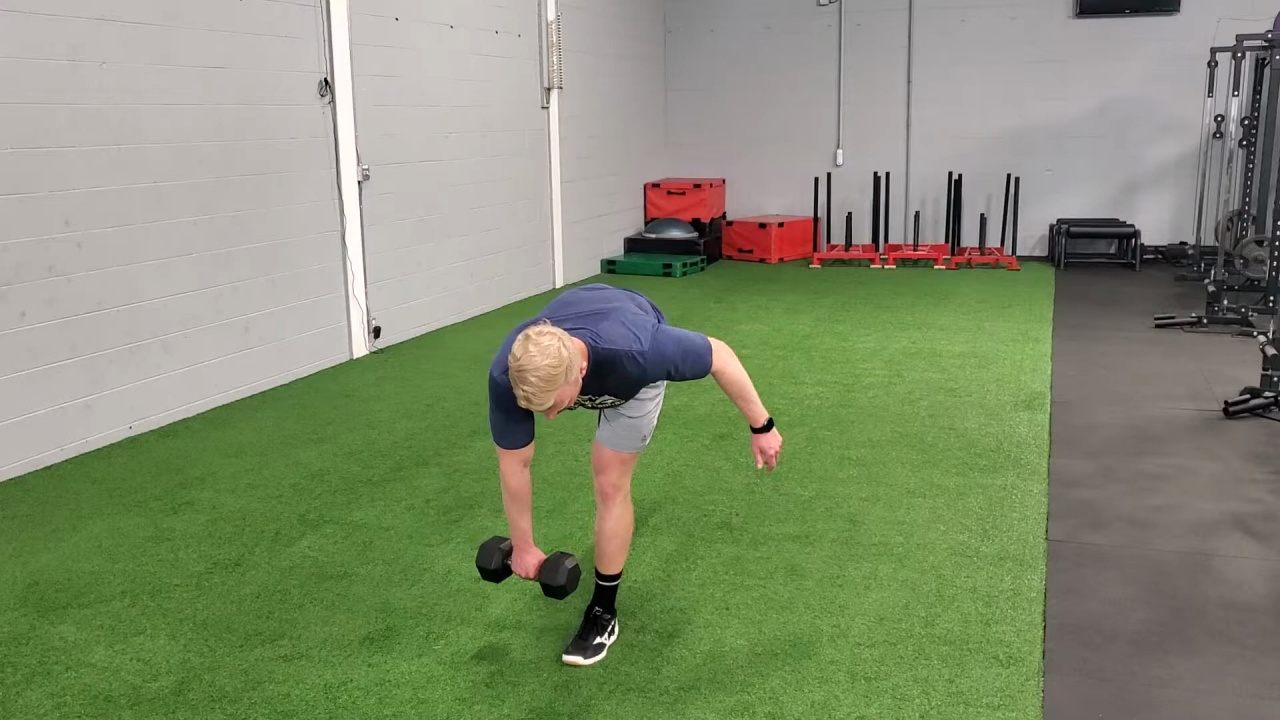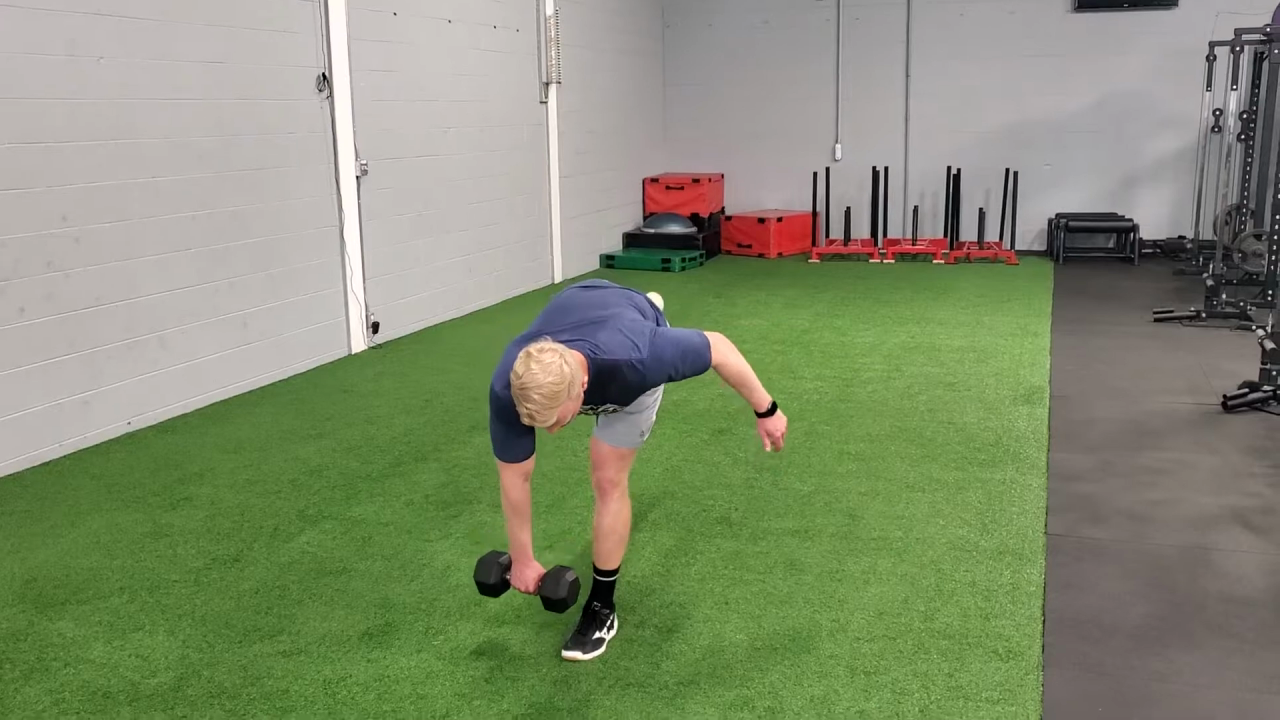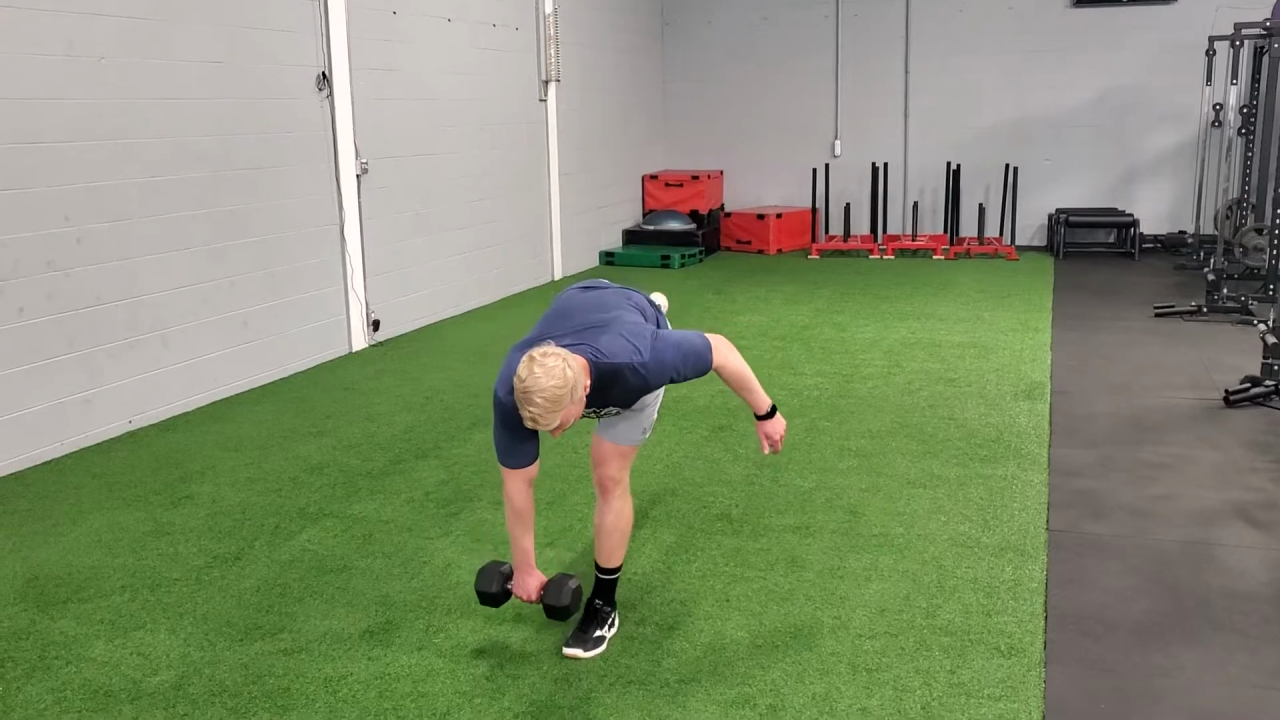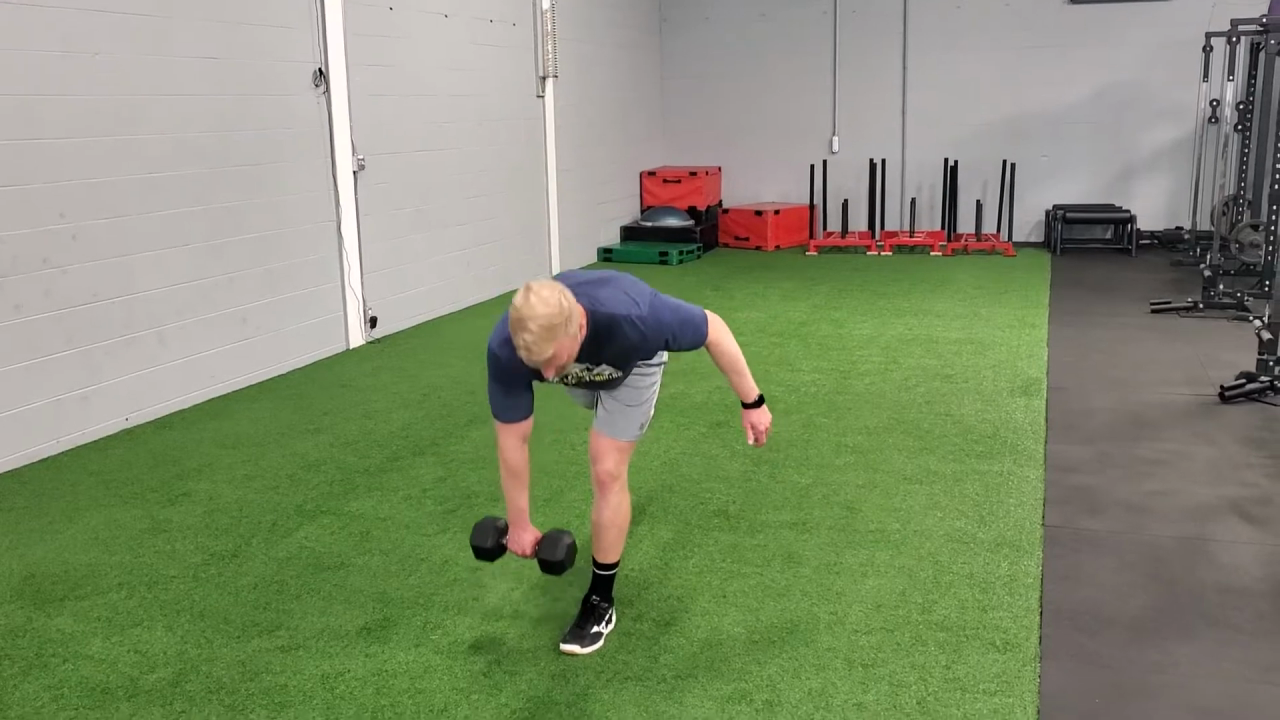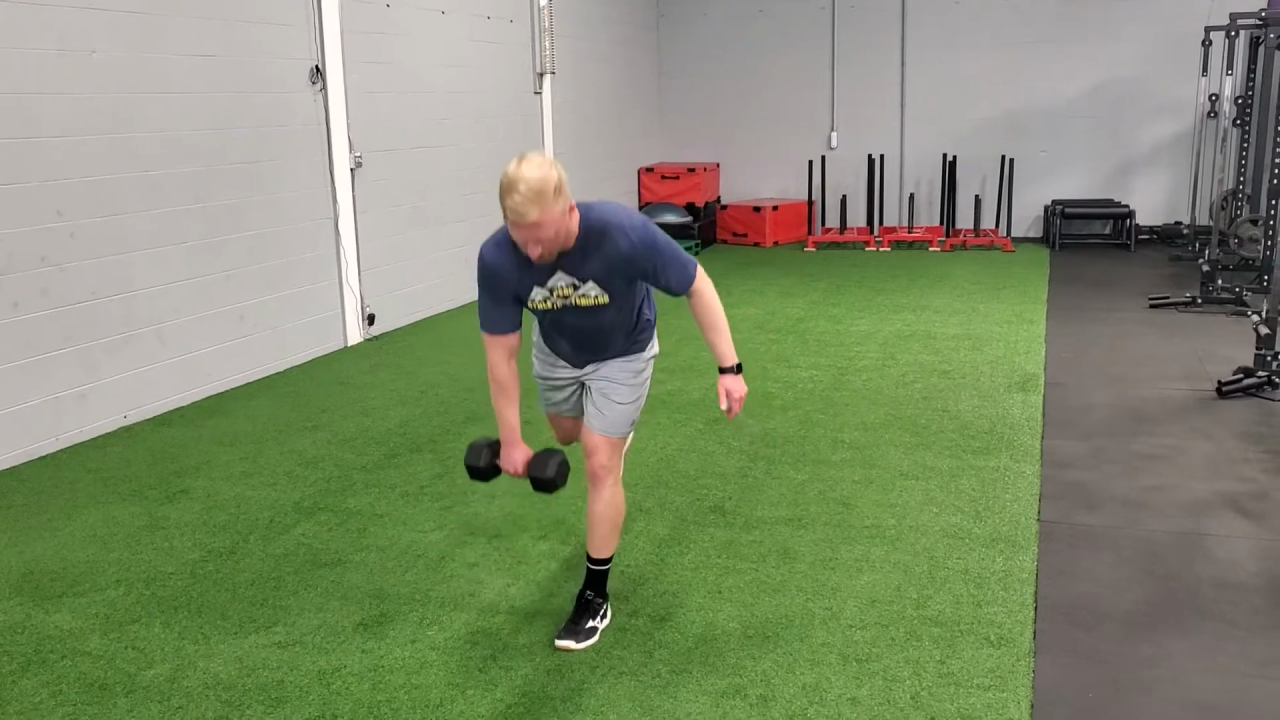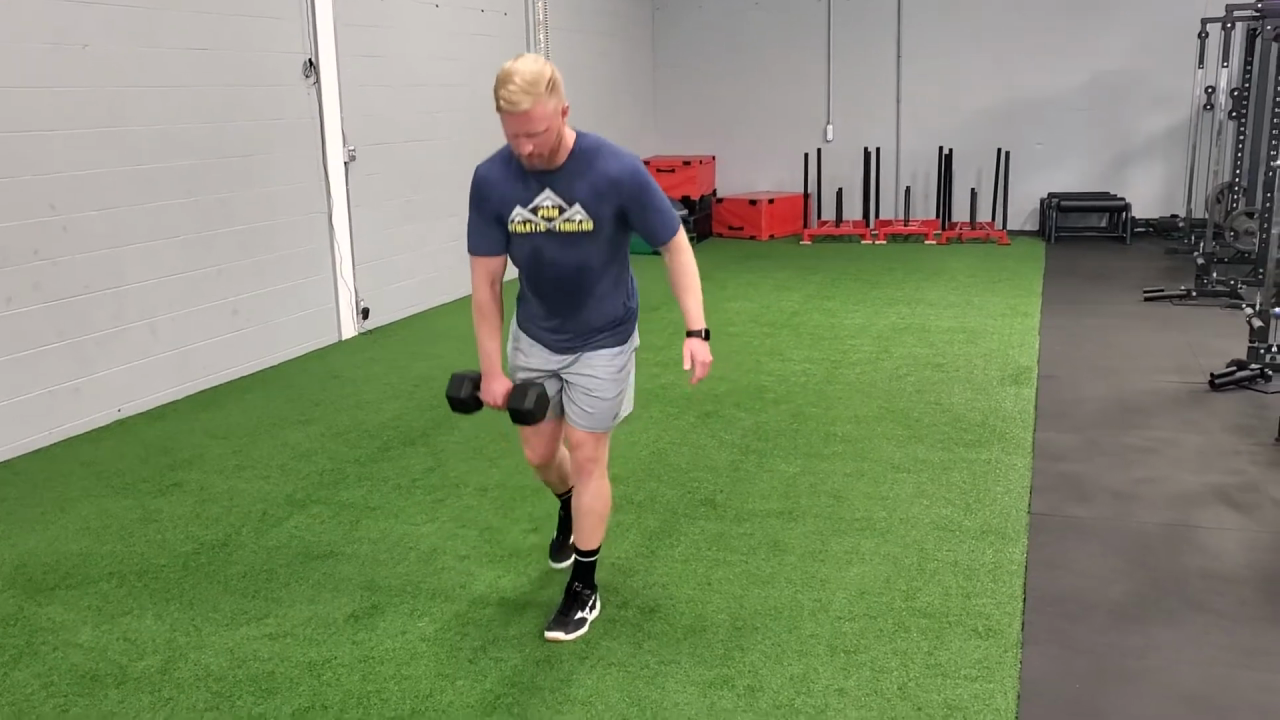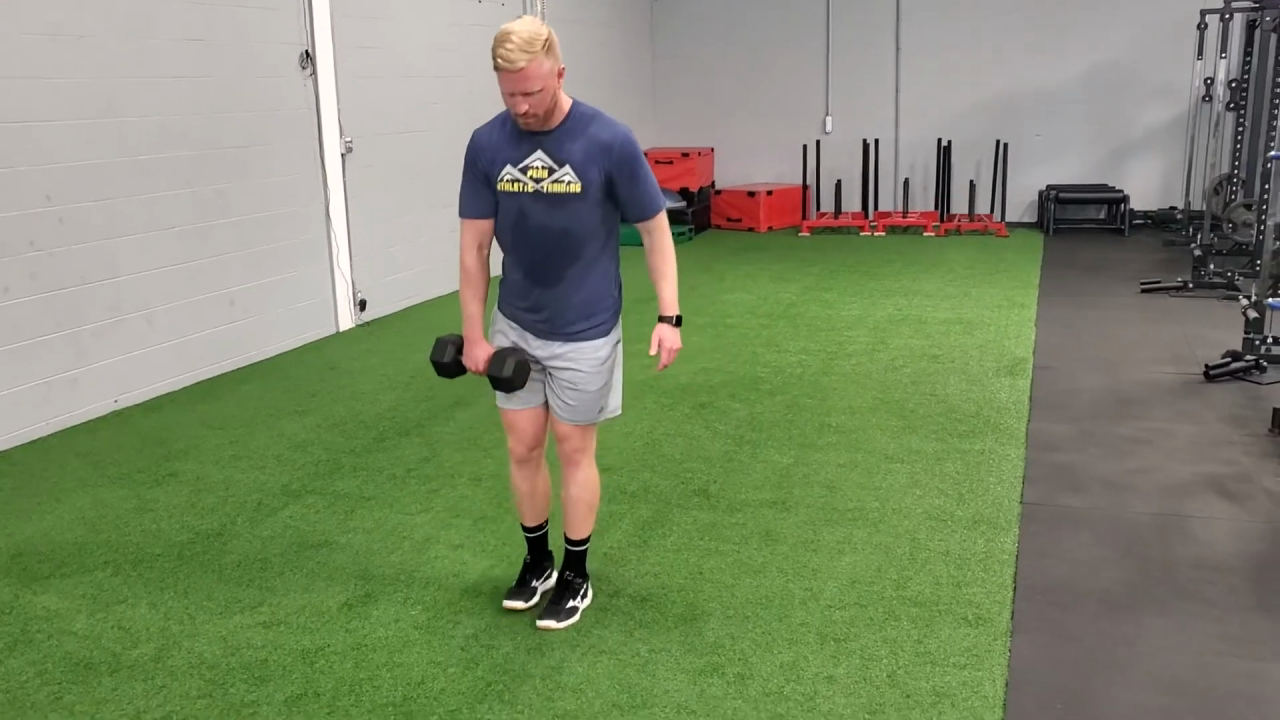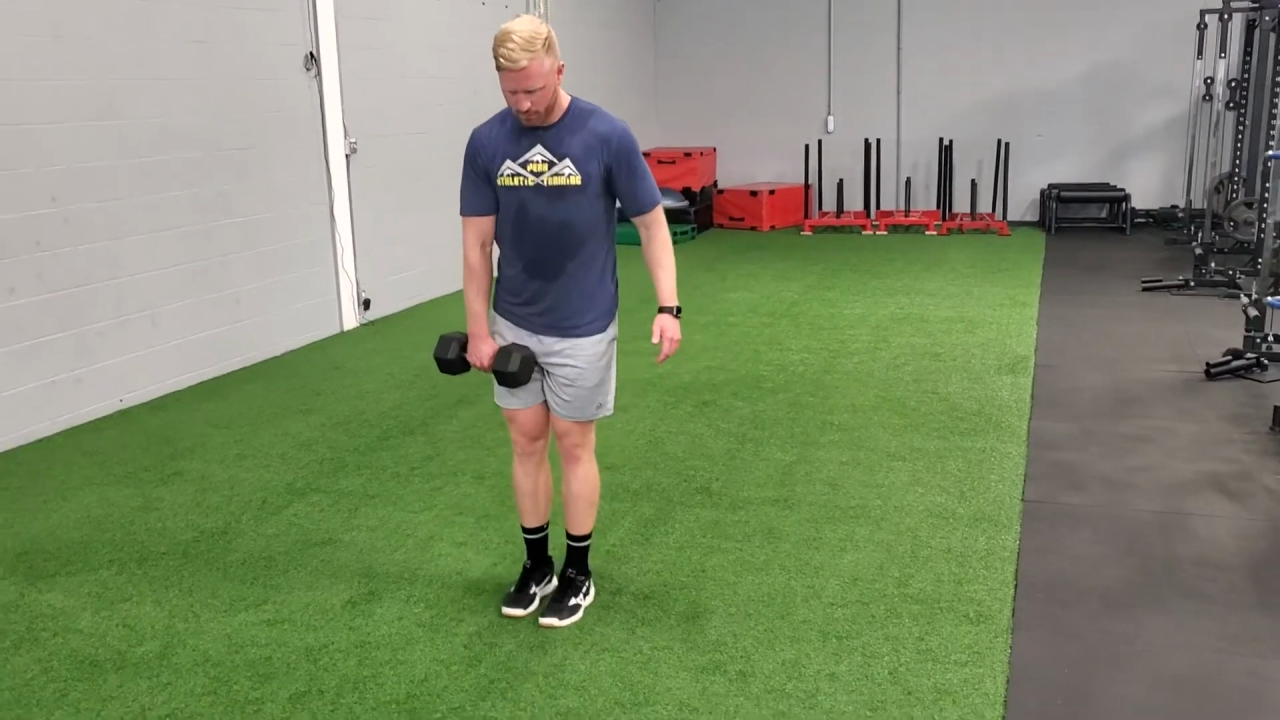
dt=0.3s
person 1, frame 1
left shoulder: (637, 352)
right shoulder: (507, 374)
left elbow: (719, 354)
right elbow: (514, 465)
left wrist: (761, 425)
right wrist: (523, 546)
left hip: (634, 364)
left knee: (609, 482)
left ankle: (603, 611)
person 1, frame 2
left shoulder: (636, 358)
right shoulder: (510, 386)
left elbow: (717, 347)
right elbow: (515, 477)
left wrist: (766, 410)
right wrist: (522, 560)
left knee: (607, 477)
left ankle: (602, 605)
person 1, frame 3
left shoulder: (638, 363)
right shoulder: (513, 392)
left elbow: (719, 348)
right elbow: (518, 484)
left wrist: (765, 412)
right wrist: (524, 569)
left knee: (609, 475)
left ankle: (603, 603)
person 1, frame 4
left shoulder: (633, 316)
right shoulder: (505, 347)
left elbow: (712, 329)
right elbow: (511, 438)
left wrist: (752, 402)
right wrist: (519, 523)
left hip: (632, 358)
right hip: (585, 362)
left knee: (606, 470)
left ankle: (600, 600)
person 1, frame 5
left shoulder: (626, 235)
right shoulder: (497, 257)
left elbow: (697, 286)
right elbow: (501, 354)
left wrist: (729, 367)
right wrist: (511, 441)
left hip: (621, 354)
right hip: (558, 352)
left knee: (600, 465)
right knee: (567, 433)
left ankle: (595, 596)
right ankle: (610, 434)
person 1, frame 6
left shoulder: (616, 171)
right shoulder: (491, 179)
left elbow: (674, 245)
right elbow: (485, 281)
left wrist: (695, 331)
right wrist: (491, 370)
left hip: (601, 340)
right hip: (534, 338)
left knee: (586, 457)
right knee: (538, 453)
left ankle: (584, 587)
right ankle: (570, 505)
person 1, frame 7
left shoulder: (609, 141)
right shoulder: (486, 144)
left elbow: (655, 230)
right elbow: (475, 246)
left wrist: (668, 316)
right wrist: (473, 334)
left hip: (585, 331)
right hip: (515, 326)
left knee: (573, 450)
right knee: (522, 448)
left ankle: (576, 576)
right ankle: (538, 561)
person 1, frame 8
left shoulder: (606, 136)
right shoulder: (486, 142)
left elbow: (651, 223)
right elbow: (477, 243)
left wrist: (668, 307)
right wrist: (478, 330)
left hip: (582, 326)
right hip: (513, 324)
left knee: (573, 445)
right knee: (526, 443)
left ankle: (578, 573)
right ankle: (537, 566)
